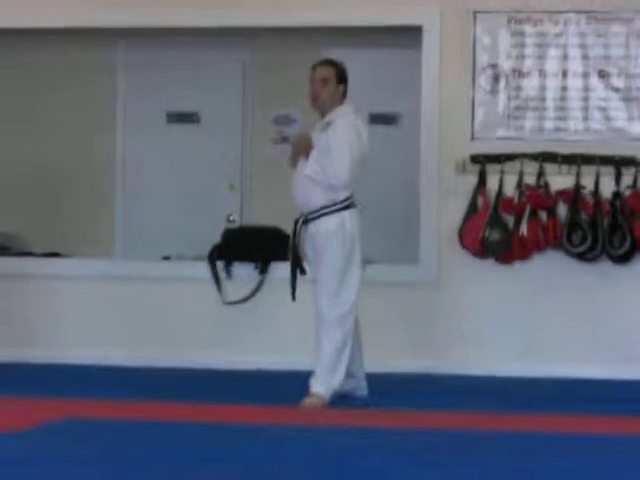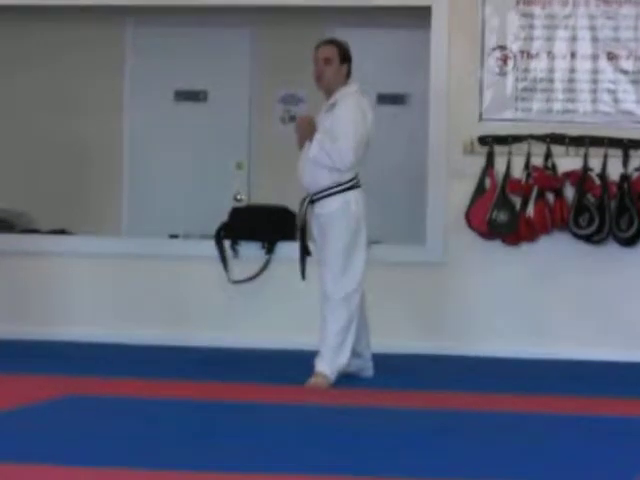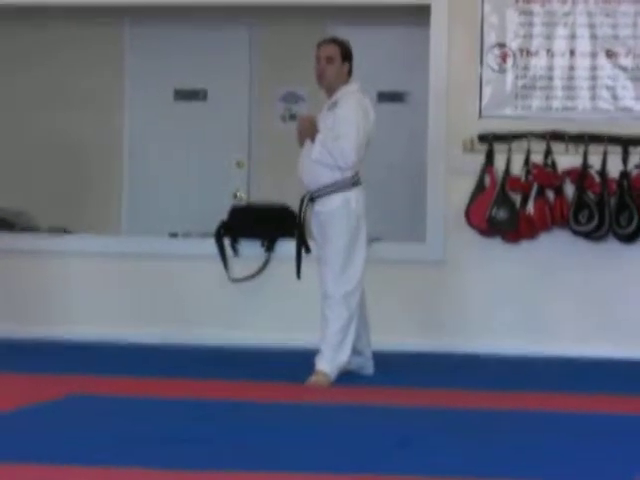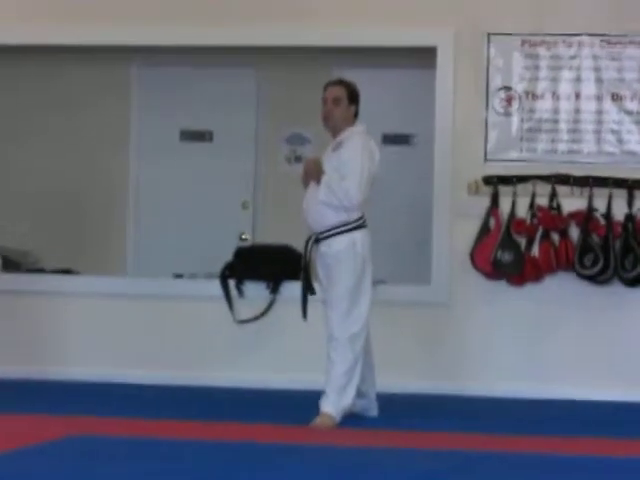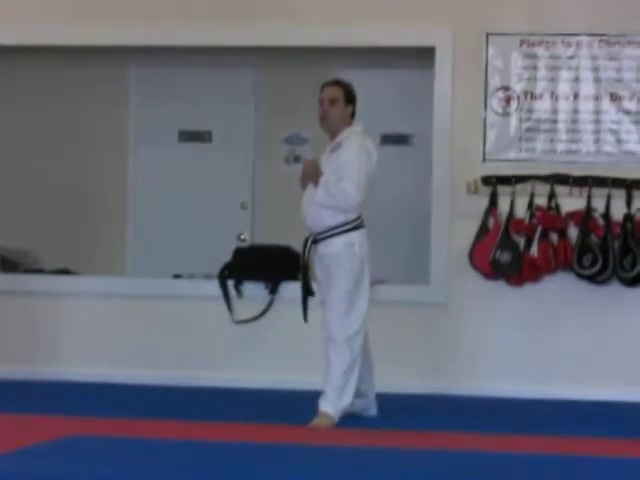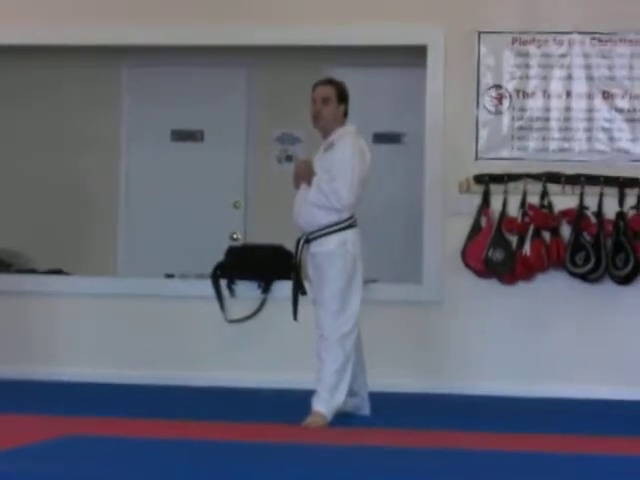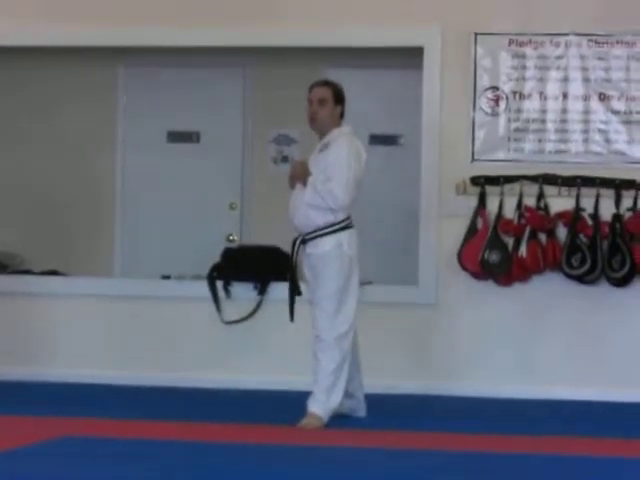
dt=0.5s
person 1, frame 1
left shoulder: (346, 123)
right shoulder: (326, 126)
left elbow: (340, 174)
left wrist: (308, 153)
right wrist: (301, 159)
left hip: (335, 224)
right hip: (319, 224)
left knee: (333, 307)
right knee: (339, 305)
left ankle: (322, 386)
right ankle: (351, 380)
person 1, frame 2
left shoulder: (351, 104)
right shoulder: (333, 106)
left elbow: (344, 157)
left wrist: (312, 136)
right wrist: (308, 139)
left hip: (340, 204)
right hip: (326, 204)
left knee: (338, 286)
right knee: (347, 284)
left ankle: (328, 366)
right ankle: (358, 360)
person 1, frame 3
left shoulder: (353, 103)
right shoulder: (332, 105)
left elbow: (348, 155)
left wrist: (314, 135)
right wrist: (308, 137)
left hip: (340, 203)
right hip: (325, 203)
left knee: (338, 285)
right knee: (346, 282)
left ankle: (328, 364)
right ankle: (358, 357)
person 1, frame 4
left shoulder: (358, 144)
right shoulder: (338, 146)
left elbow: (351, 196)
left wrist: (319, 176)
right wrist: (312, 180)
left hip: (345, 244)
right hip: (330, 244)
left knee: (344, 326)
right knee: (352, 324)
left ankle: (333, 406)
right ankle: (362, 400)
person 1, frame 5
left shoulder: (356, 144)
right shoulder: (336, 148)
left elbow: (350, 197)
left wrist: (317, 179)
right wrist: (311, 181)
left hip: (344, 244)
right hip: (328, 245)
left knee: (342, 327)
right knee: (350, 324)
left ankle: (331, 407)
right ankle: (361, 399)
person 1, frame 6
left shoulder: (348, 145)
right shoulder: (329, 147)
left elbow: (343, 197)
left wrist: (310, 178)
right wrist: (304, 180)
left hip: (336, 244)
right hip: (322, 244)
left knee: (334, 326)
right knee: (343, 324)
left ankle: (325, 406)
right ankle: (354, 399)
person 1, frame 7
left shoulder: (345, 145)
right shoulder: (324, 147)
left elbow: (339, 197)
left wrist: (306, 178)
right wrist: (300, 180)
left hip: (333, 245)
right hip: (317, 245)
left knee: (330, 328)
right knee: (339, 325)
left ankle: (320, 407)
right ankle: (350, 400)
